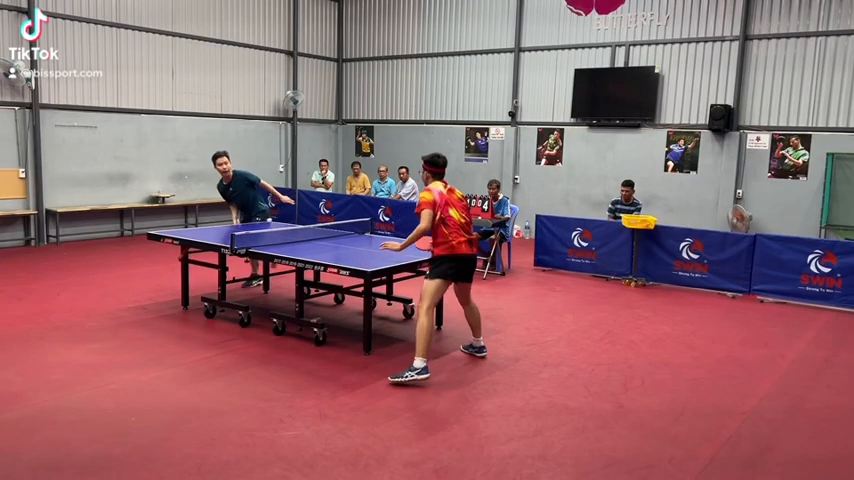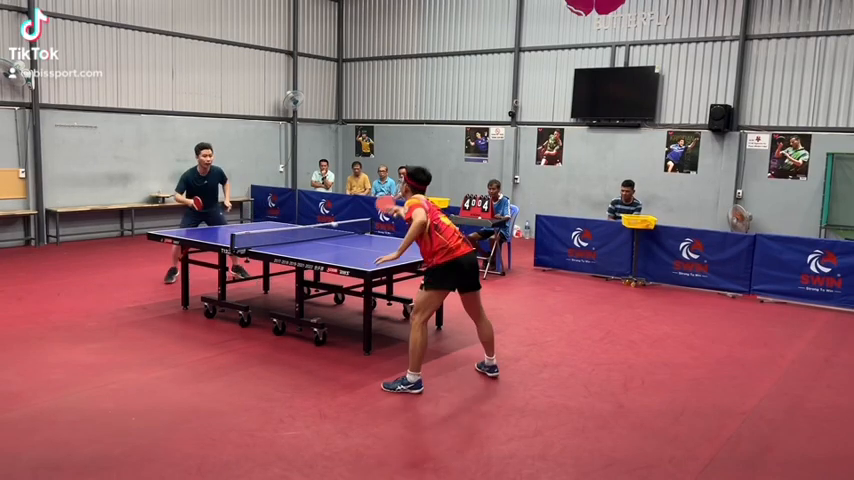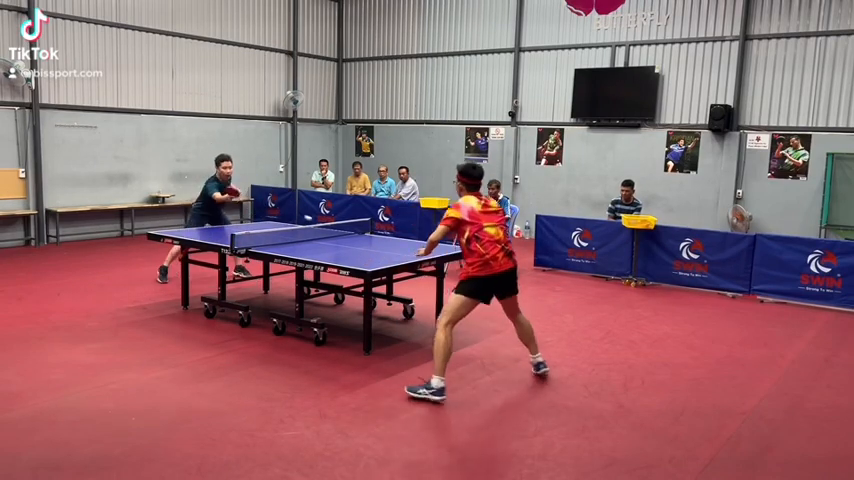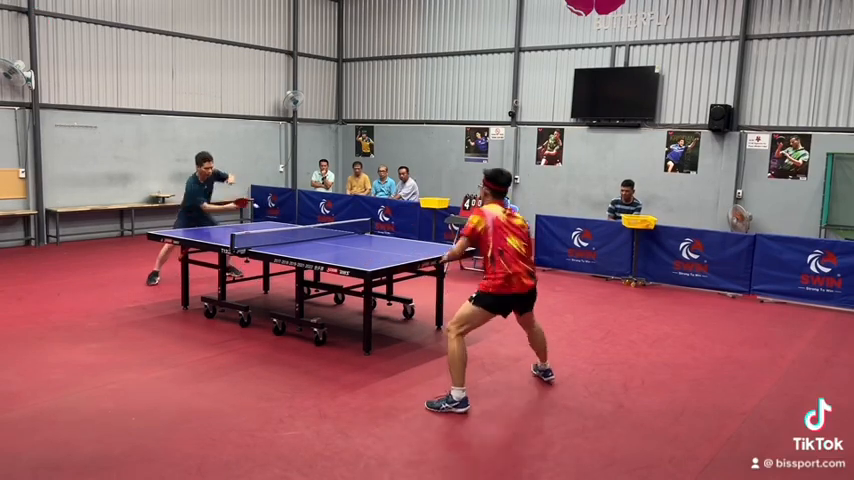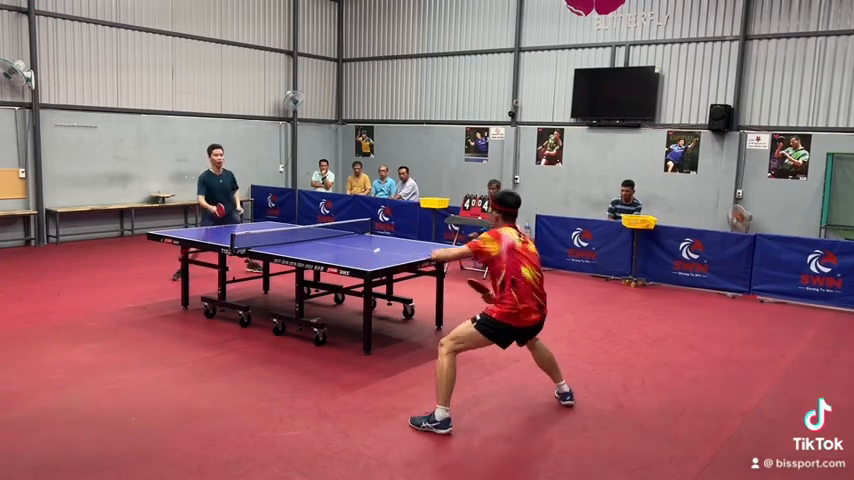
dt=0.5s
person 1, frame 1
left shoulder: (428, 194)
right shoulder: (457, 194)
left elbow: (424, 226)
left wrist: (400, 246)
left hip: (448, 255)
right hip: (468, 252)
left knee: (425, 308)
right knee: (465, 300)
left ankle: (419, 366)
right ankle: (478, 345)
person 1, frame 2
left shoulder: (413, 202)
right shoulder: (428, 203)
left elbow: (420, 221)
left wrist: (398, 253)
right wrist: (401, 211)
left hip: (444, 263)
right hip: (467, 257)
left knee: (419, 319)
right knee: (478, 315)
left ankle: (413, 379)
right ankle: (490, 363)
person 1, frame 3
left shoulder: (460, 206)
right shoulder: (494, 205)
left elbow: (436, 237)
left wrist: (426, 251)
left hip: (480, 273)
right hip: (506, 268)
left knee: (445, 322)
right knee: (515, 314)
left ankle: (436, 385)
right ankle: (538, 362)
person 1, frame 4
left shoulder: (482, 215)
right shoulder: (521, 219)
left elbow: (457, 251)
left wrist: (447, 257)
left hip: (498, 286)
right hip: (527, 286)
left knee: (454, 331)
right knee: (529, 323)
left ankle: (458, 397)
right ankle: (544, 368)
person 1, frame 5
left shoulder: (496, 237)
right shoulder: (529, 244)
left elbow: (453, 254)
left wrist: (436, 254)
left hip: (506, 316)
right hip: (535, 316)
left knee: (447, 346)
right knee: (533, 342)
left ankle: (441, 417)
right ankle: (564, 390)
person 2, frame 1
left shoulder: (242, 176)
right shoulder: (221, 187)
left elbow: (263, 184)
right elbow: (233, 204)
left wrist: (280, 197)
right wrist: (235, 218)
left hip: (260, 213)
right hip: (247, 216)
left ankle: (256, 276)
person 2, frame 2
left shoulder: (217, 171)
right shoulder: (188, 176)
left elbow: (226, 183)
right elbow: (177, 196)
left wrist: (227, 199)
right wrist: (188, 201)
left hip: (213, 210)
right hip: (193, 212)
left ankle: (236, 267)
right ankle: (173, 269)
person 2, frame 3
left shoulder: (227, 176)
right shoulder: (212, 184)
right elbow: (218, 198)
left wrist: (234, 189)
right wrist: (227, 197)
left hip: (216, 212)
right hip: (200, 213)
left ankle: (238, 267)
right ankle: (164, 268)
person 2, frame 4
left shoulder: (212, 173)
right shoulder: (192, 185)
left elbow: (228, 176)
right elbow: (206, 208)
left wrist: (230, 179)
right wrist: (226, 207)
left hip: (203, 218)
right hip: (186, 217)
right knee: (171, 243)
left ankle: (228, 267)
right ankle: (155, 273)
person 2, frame 5
left shoulder: (229, 174)
right shoulder: (204, 177)
left elbow: (235, 191)
right elbow: (200, 199)
left wrist: (238, 205)
right wrist: (211, 207)
left hip: (229, 215)
right hip: (210, 216)
left ankle: (252, 263)
